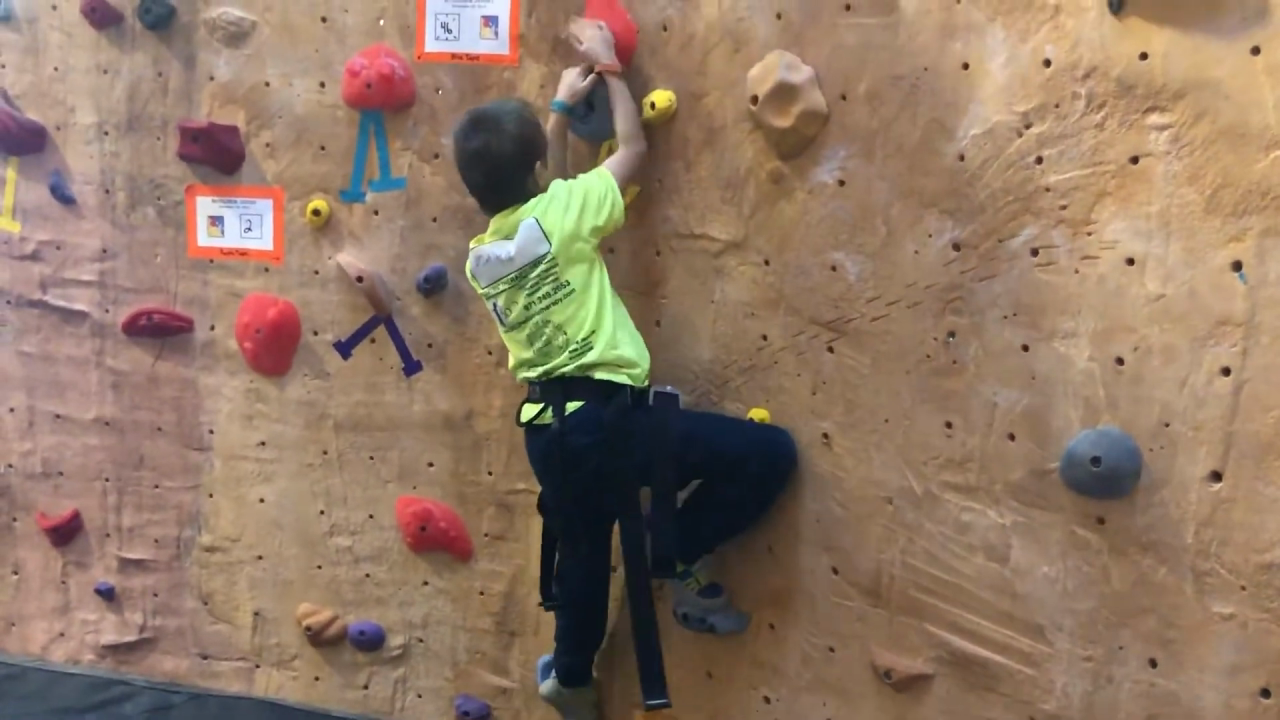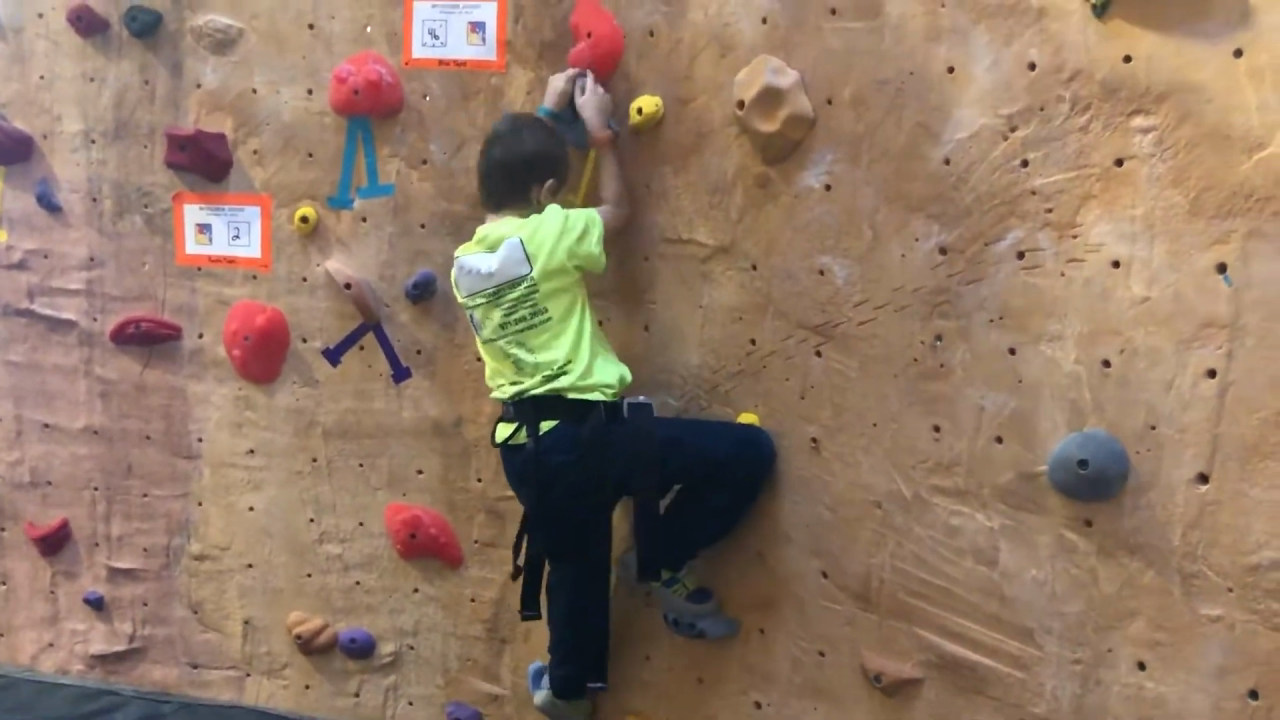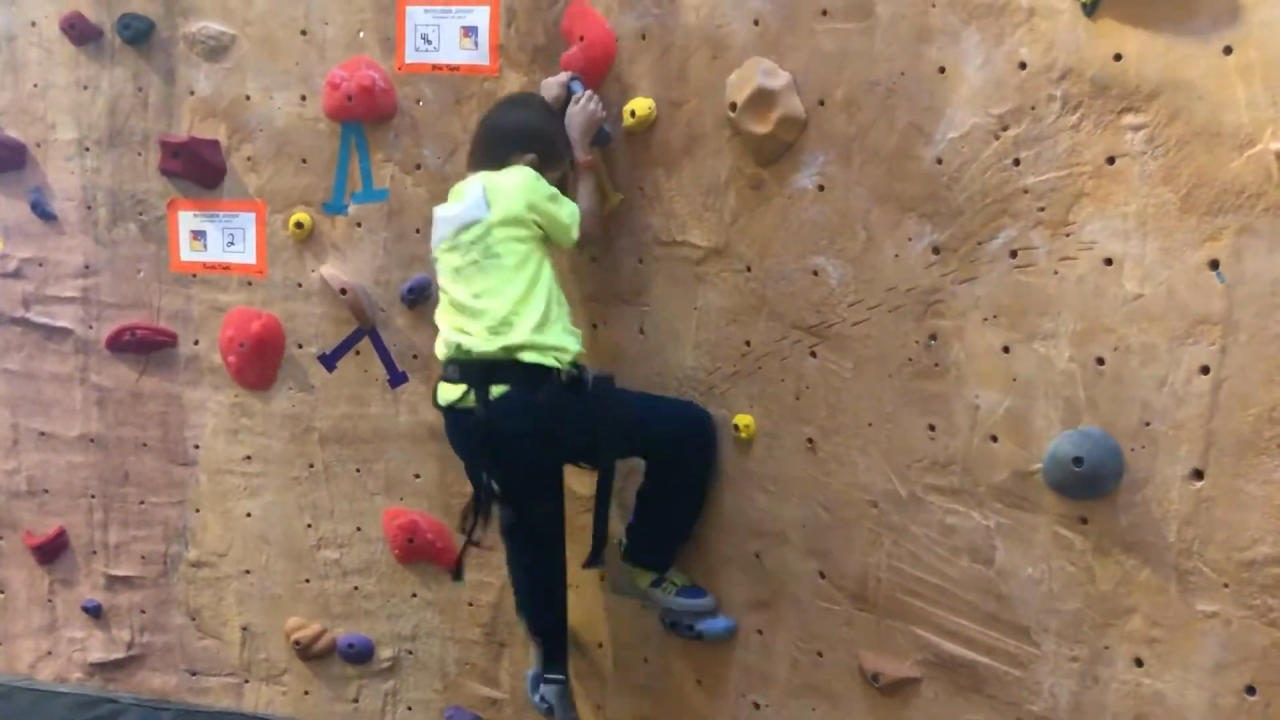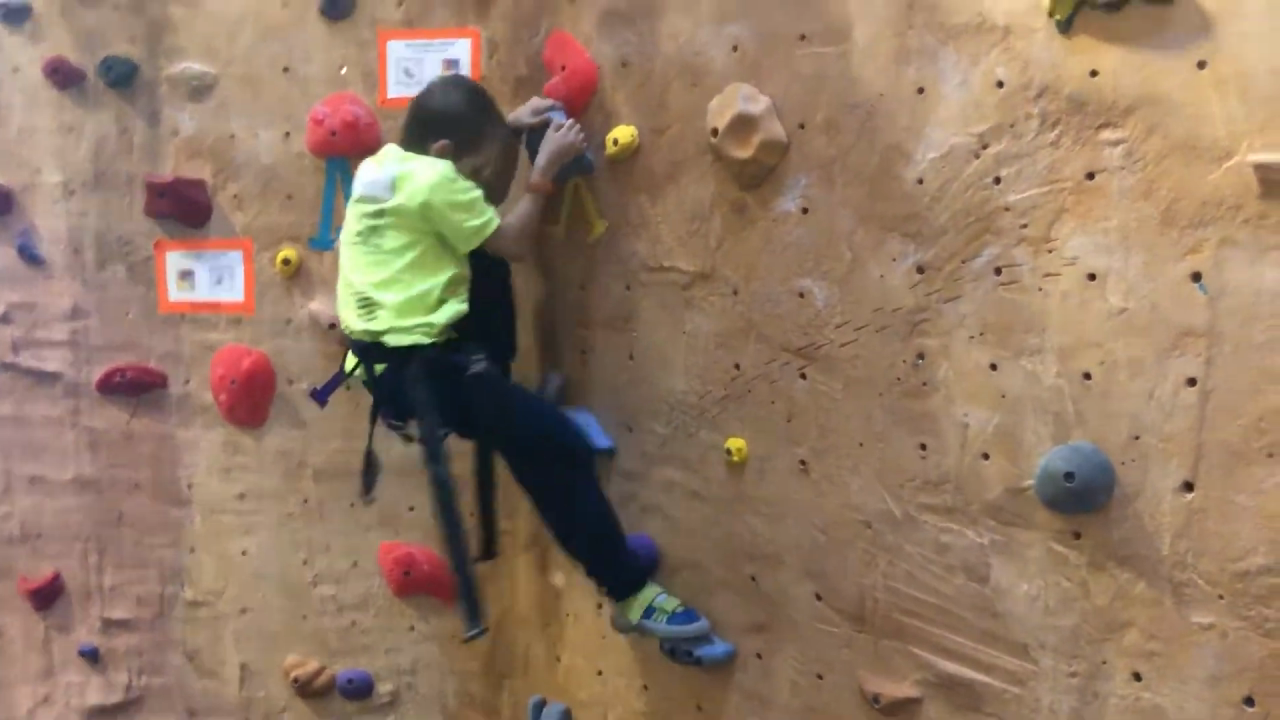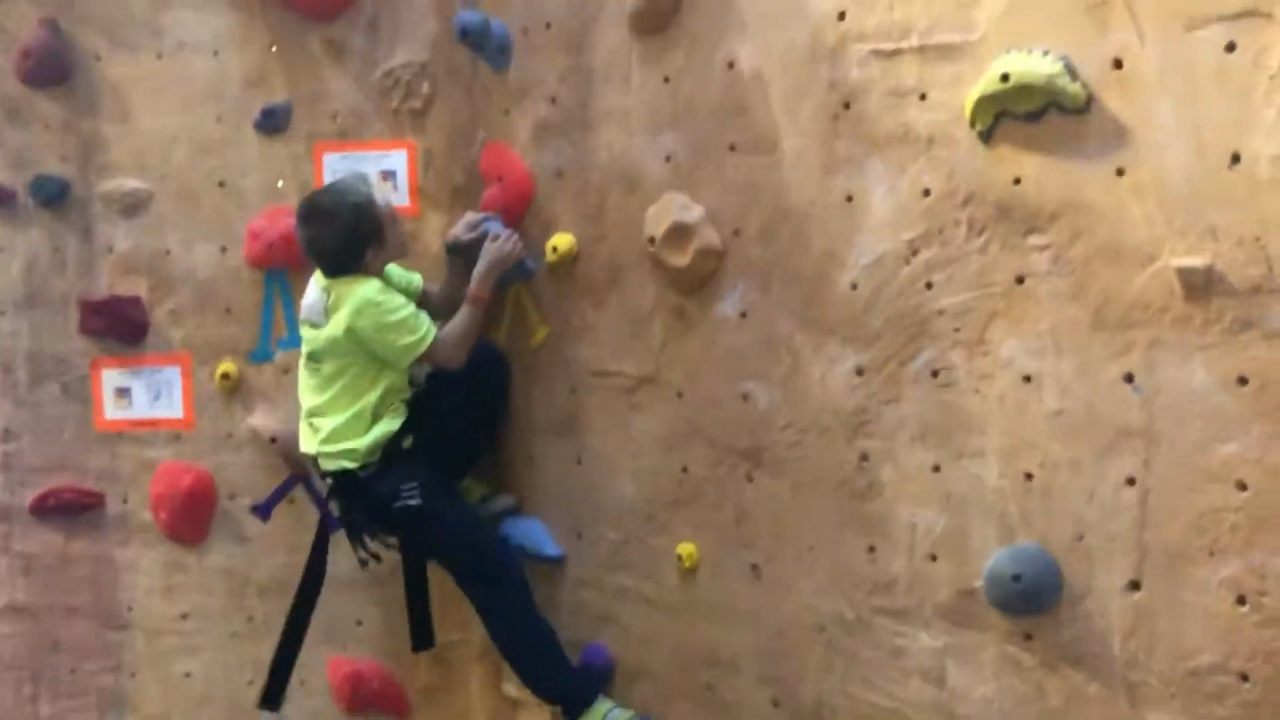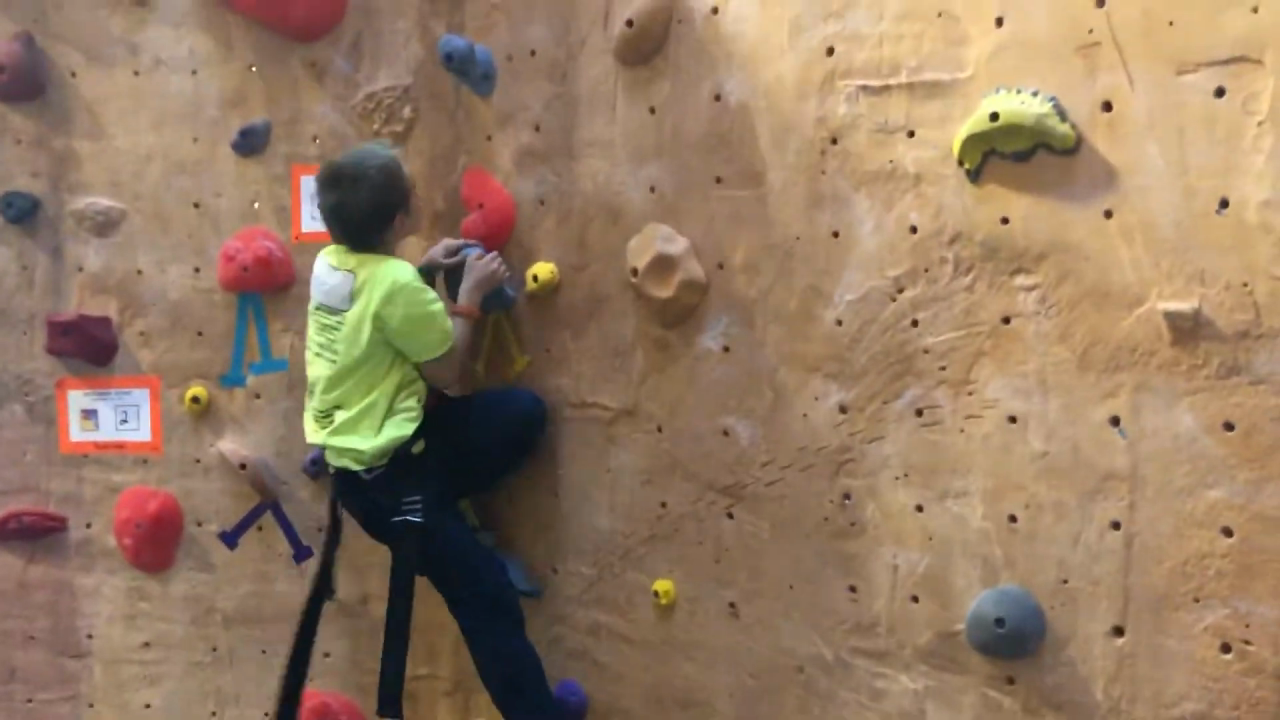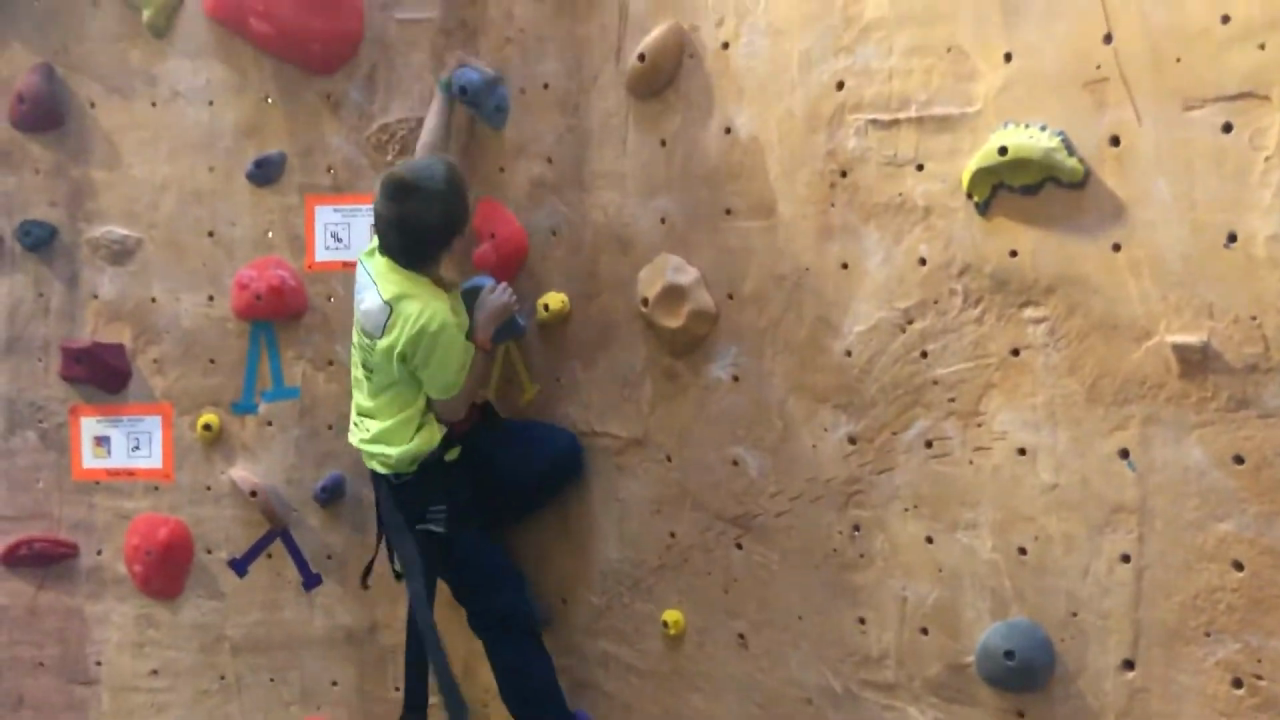
dt=0.4s
person 1, frame 1
left shoulder: (480, 255)
right shoulder: (560, 211)
right elbow: (634, 148)
left wrist: (559, 109)
right wrist: (608, 65)
left hip: (548, 428)
right hip: (607, 417)
left knee: (583, 554)
right knee: (769, 452)
right ankle: (676, 558)
person 1, frame 2
left shoulder: (466, 261)
right shoulder: (550, 233)
left elbow: (515, 174)
right elbow: (616, 213)
left wrist: (547, 118)
right wrist: (596, 127)
left hip: (523, 445)
right hip: (585, 433)
left knee: (573, 565)
right knee: (748, 451)
right ankle: (656, 563)
person 1, frame 3
left shoulder: (450, 207)
right shoulder: (517, 186)
right elbow: (585, 227)
left wrist: (542, 114)
right wrist: (577, 141)
left hip: (463, 404)
right hip: (527, 398)
left knee: (531, 533)
right knee: (687, 433)
right ankle: (646, 565)
person 1, frame 4
left shoulder: (381, 163)
right shoulder: (435, 180)
left elbow: (482, 203)
right elbow: (510, 242)
left wrist: (510, 137)
right wrist: (546, 167)
left hip: (389, 351)
right hip: (418, 363)
left knee: (484, 269)
right knee: (559, 450)
left ankle: (500, 394)
right ankle: (630, 593)
person 1, frame 5
left shoulder: (343, 274)
right shoulder: (370, 300)
left elbow: (436, 306)
right elbow: (450, 351)
left wrist: (459, 255)
right wrist: (482, 273)
left hip: (390, 431)
right hip: (374, 473)
left knee: (493, 367)
right knee: (494, 569)
left ankle: (448, 489)
person 1, frame 6
left shoulder: (331, 258)
right shoulder: (397, 284)
right elbow: (447, 373)
left wrist: (427, 271)
right wrist: (470, 294)
left hip: (355, 445)
right hip: (383, 472)
left knee: (523, 411)
right knee: (485, 594)
person 1, frame 7
left shoulder: (377, 257)
right shoulder: (433, 316)
left elbow: (423, 170)
right elbow: (455, 409)
left wrist: (445, 93)
right wrist: (484, 329)
left hip: (403, 453)
right hip: (421, 476)
left knee: (559, 451)
right knee: (507, 615)
left ankle: (468, 537)
